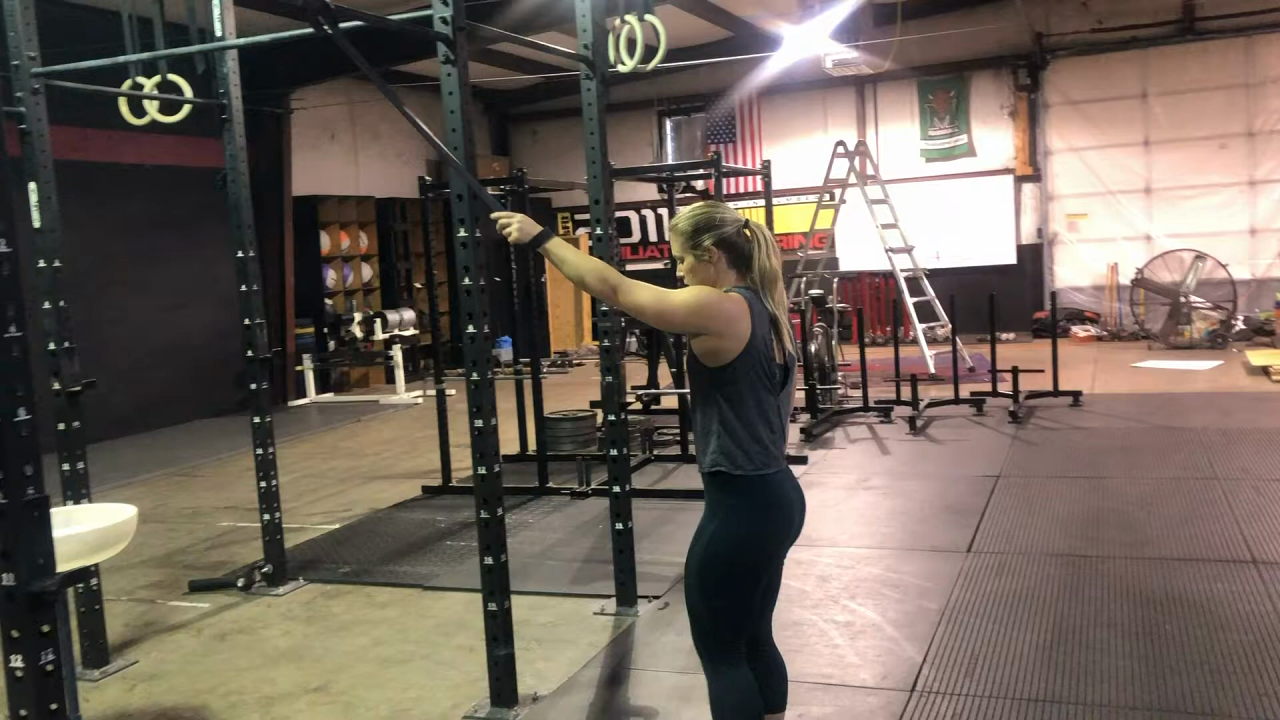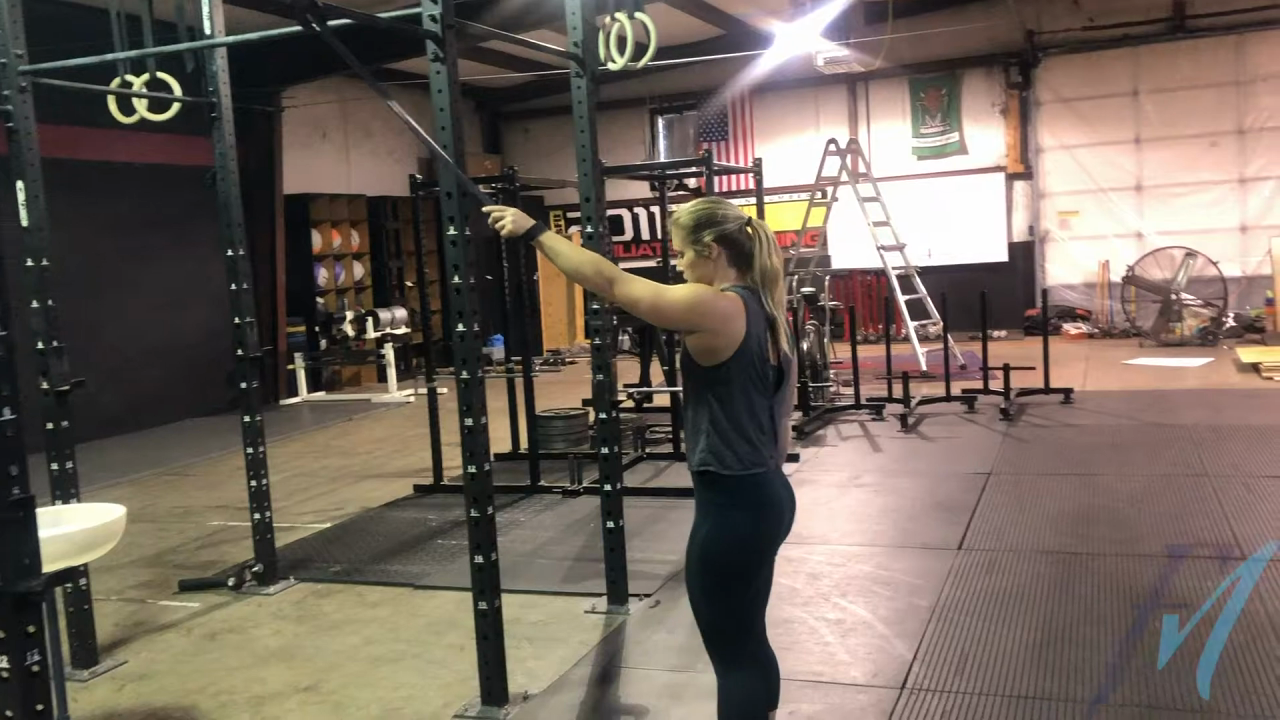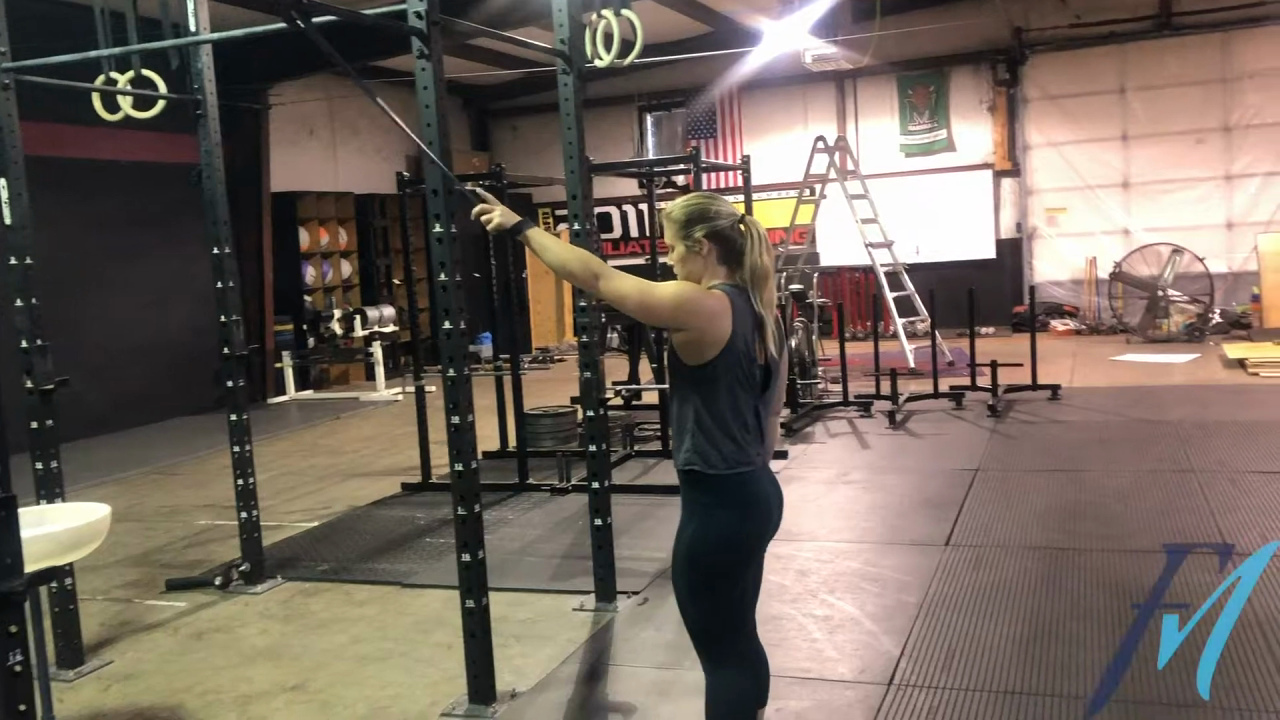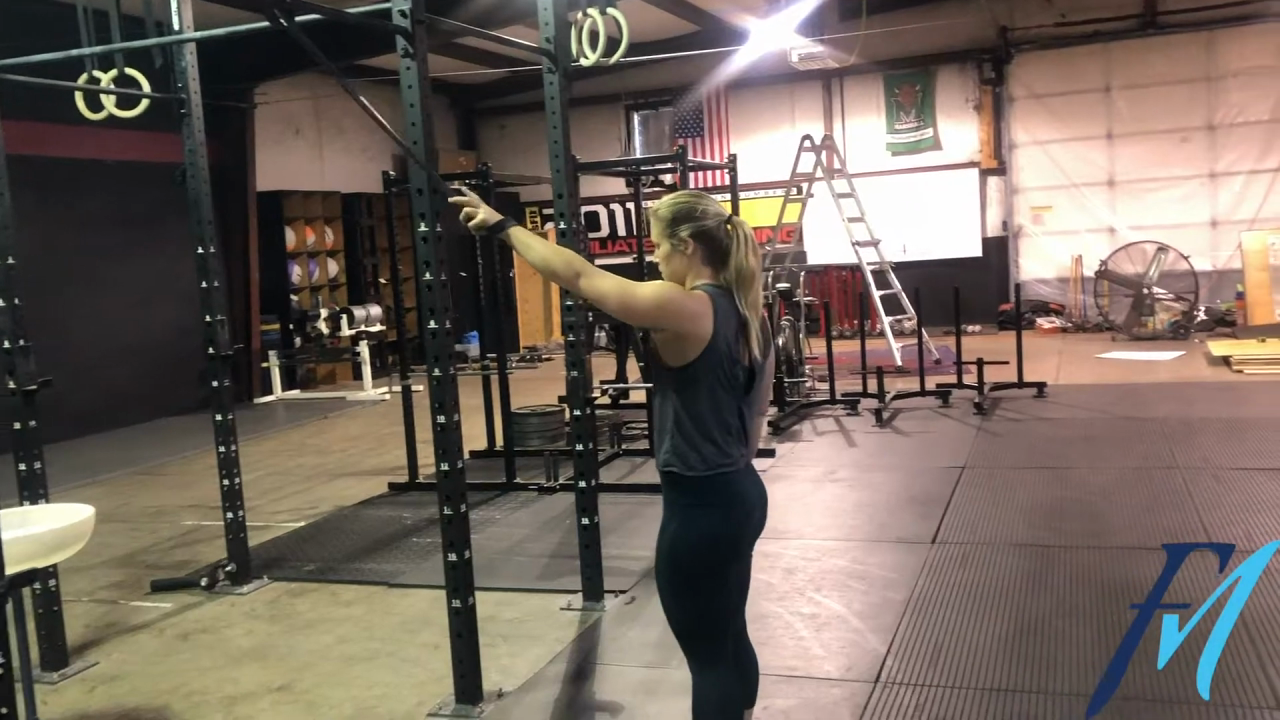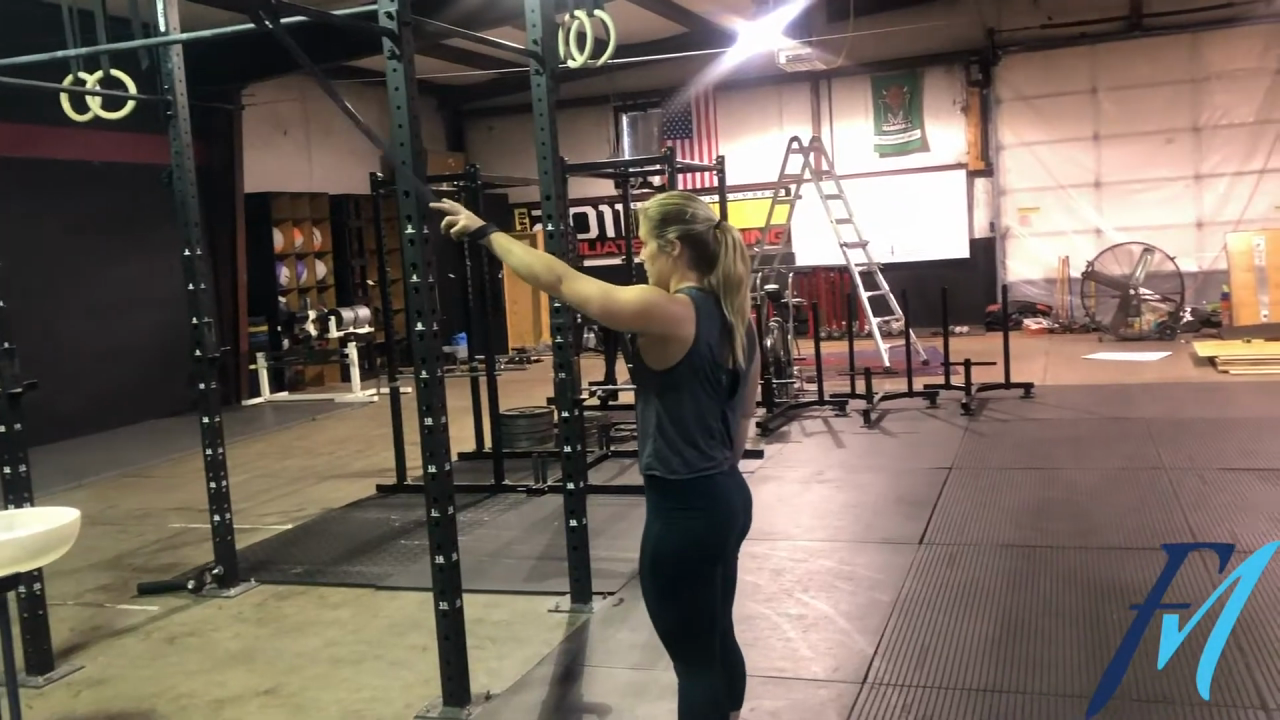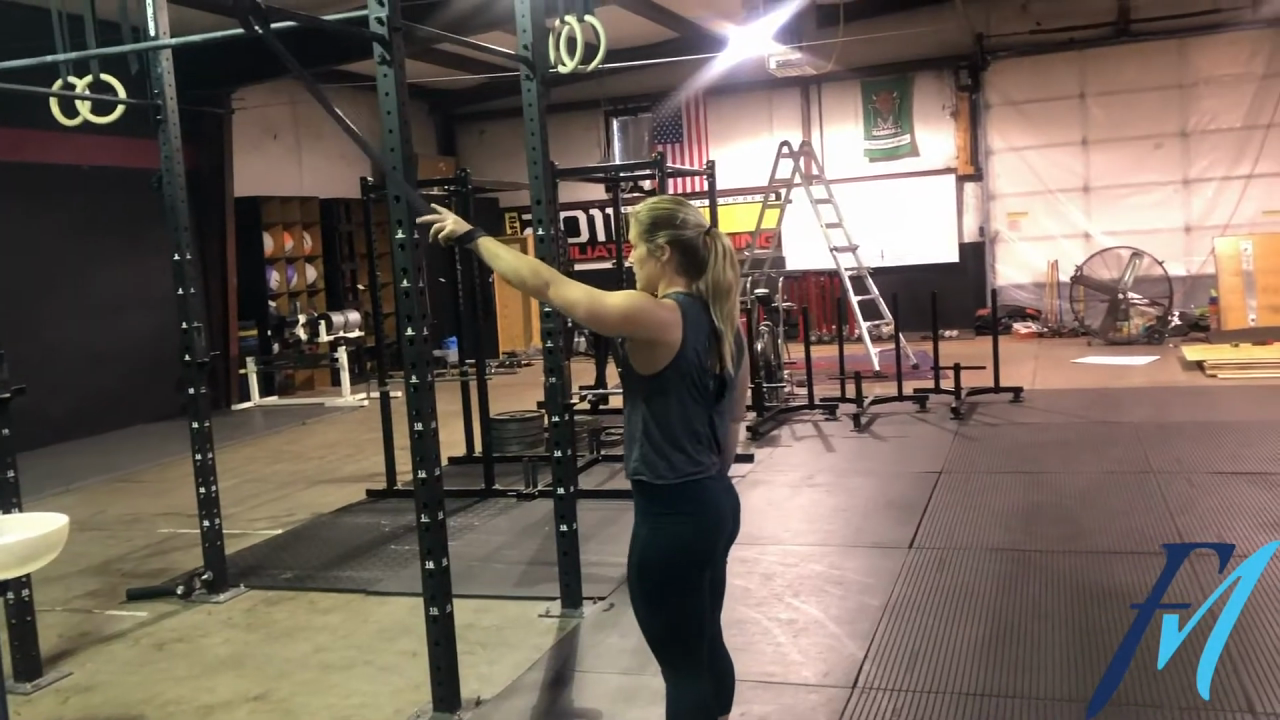
dt=0.2s
person 1, frame 1
left shoulder: (720, 311)
right shoulder: (768, 312)
left elbow: (614, 288)
left wrist: (540, 238)
left hip: (741, 505)
right hip: (776, 496)
left knee: (720, 654)
right knee: (752, 641)
person 1, frame 2
left shoulder: (715, 308)
right shoulder: (767, 313)
left elbow: (610, 281)
left wrist: (534, 231)
left hip: (731, 505)
right hip: (768, 497)
left knee: (733, 657)
right knee: (748, 643)
person 1, frame 3
left shoulder: (700, 306)
right shoulder: (760, 312)
left elbow: (596, 277)
left wrist: (520, 227)
left hip: (717, 504)
right hip: (756, 495)
left knee: (721, 654)
right knee: (739, 641)
person 1, frame 4
left shoulder: (682, 309)
right shoulder: (748, 313)
left elbow: (577, 274)
left wrist: (502, 224)
left hip: (700, 505)
right hip: (742, 495)
left knee: (708, 655)
right knee: (729, 639)
person 1, frame 5
left shoulder: (665, 313)
right shoulder: (734, 315)
left elbow: (559, 280)
left wrist: (485, 232)
left hip: (683, 509)
right hip: (726, 498)
left knee: (695, 659)
right knee: (715, 642)
person 1, frame 6
left shoulder: (654, 318)
right shoulder: (722, 321)
left elbow: (547, 284)
left wrist: (472, 236)
left hip: (671, 514)
right hip: (715, 504)
left knee: (682, 664)
right knee: (704, 646)
